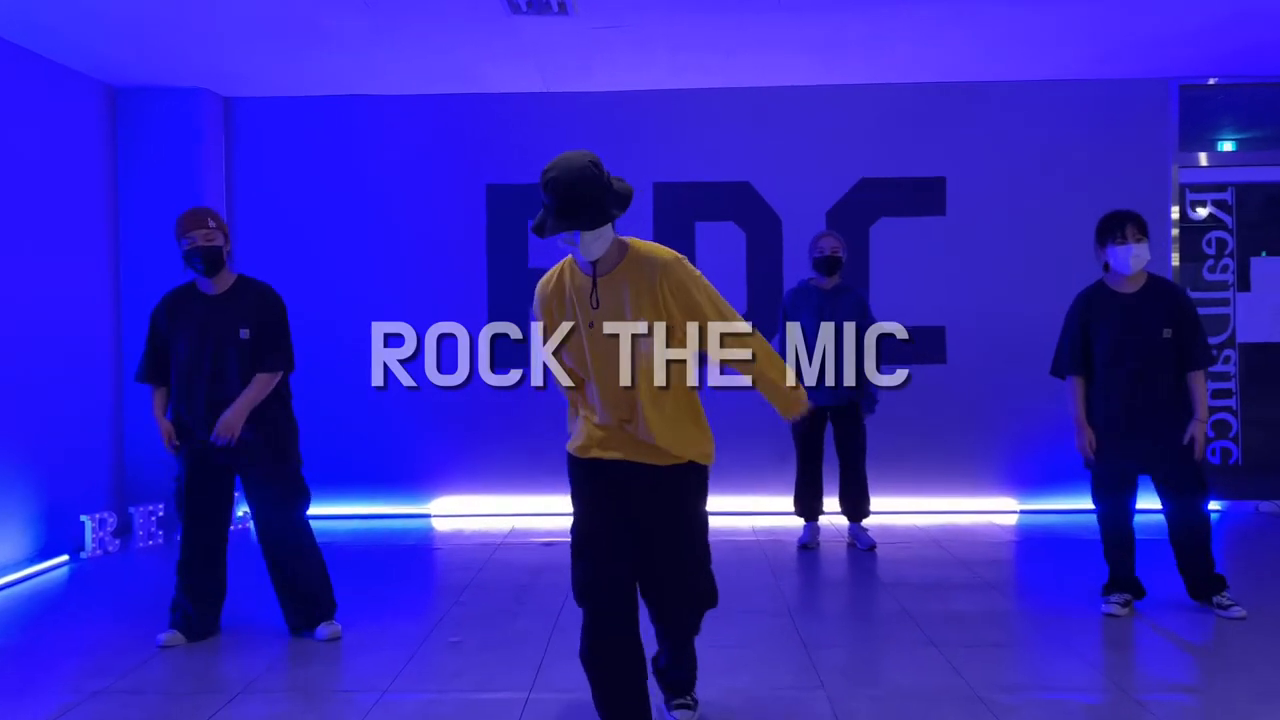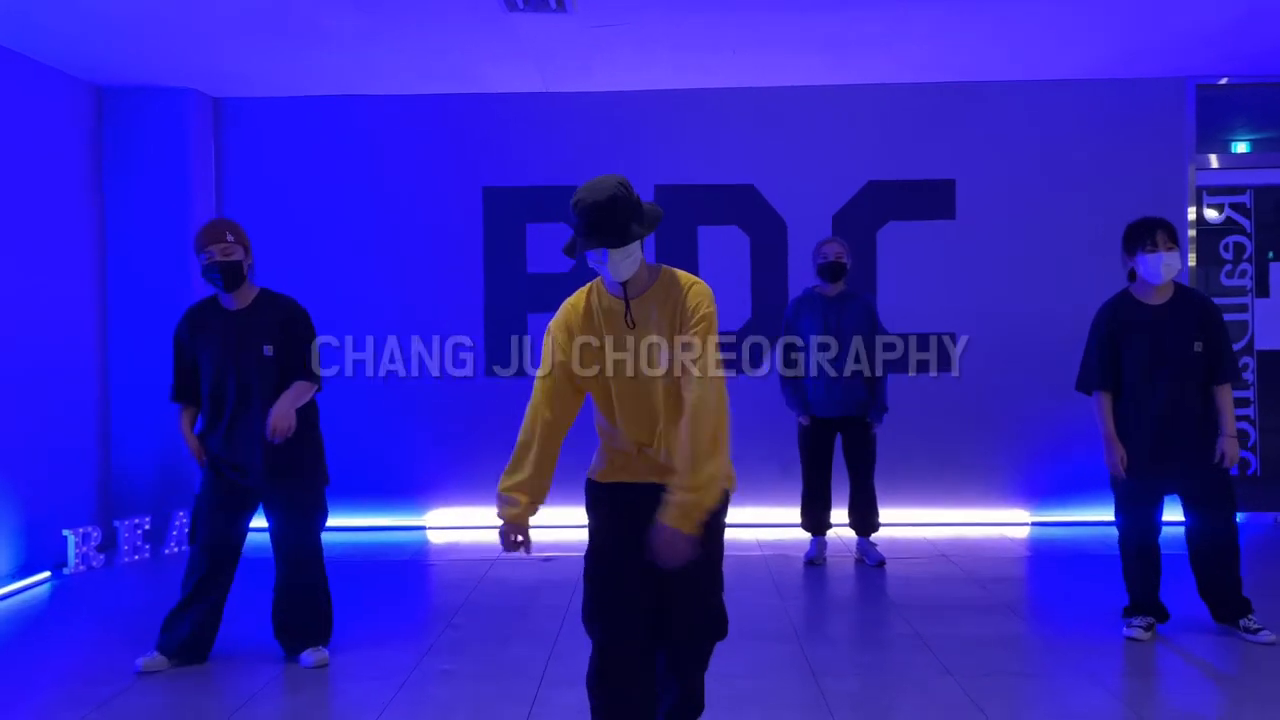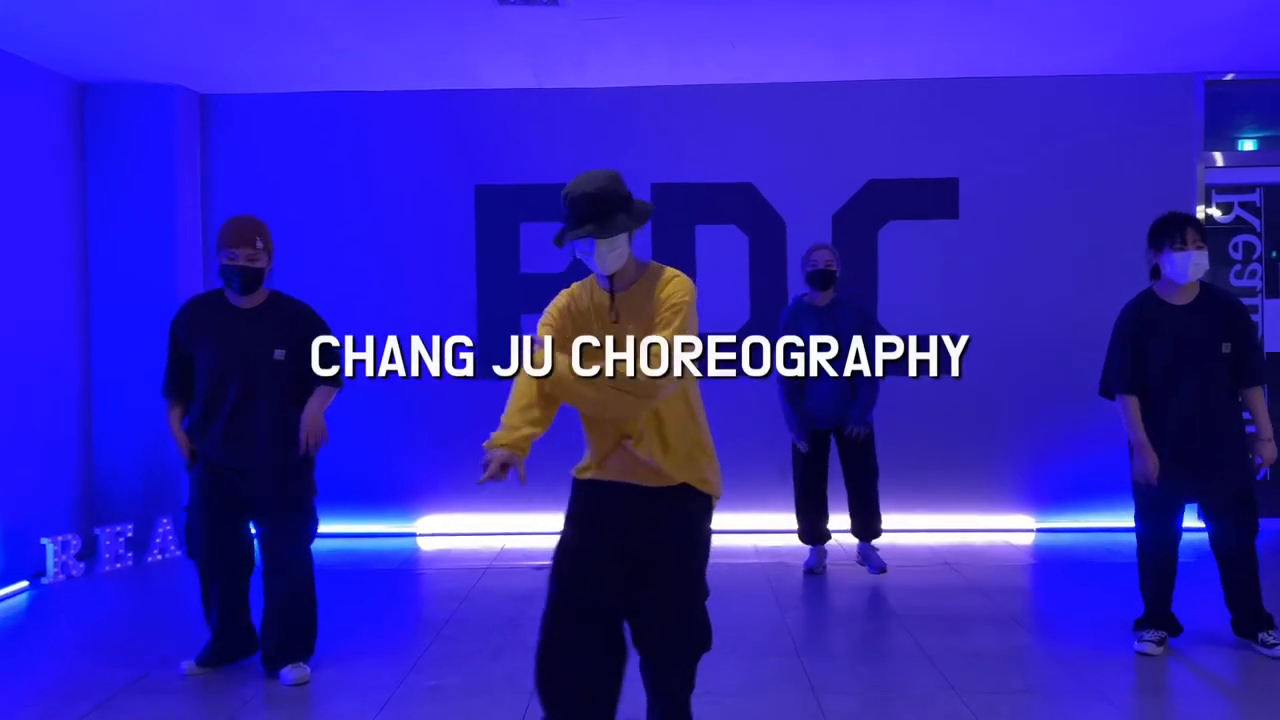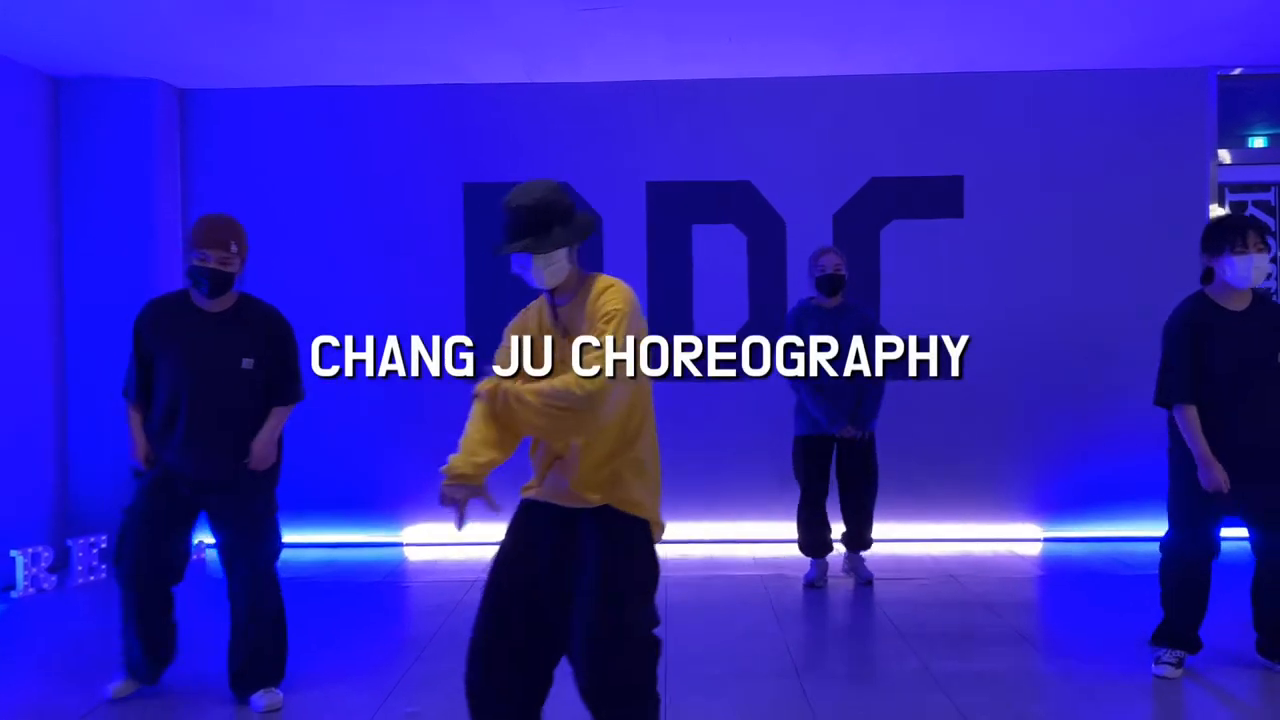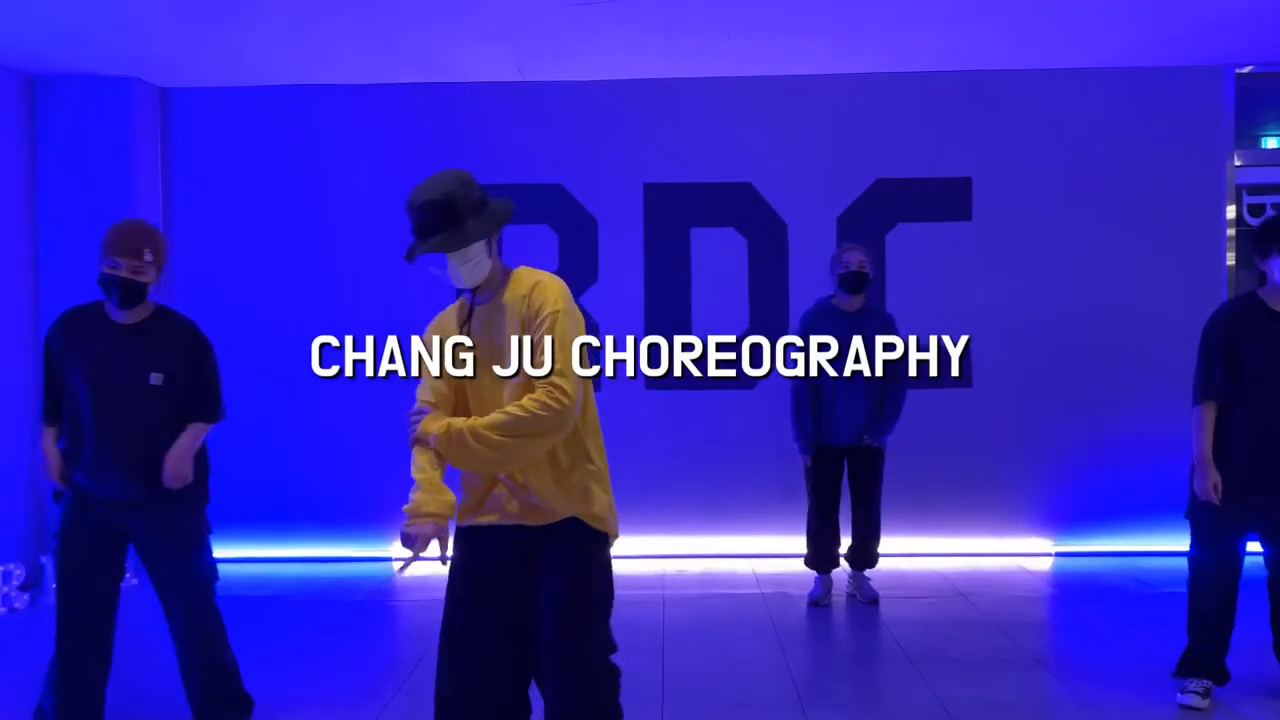
dt=0.3s
person 1, frame 1
left shoulder: (665, 270)
right shoulder: (551, 290)
left elbow: (737, 342)
left wrist: (790, 396)
left hip: (673, 461)
right hip: (596, 463)
left knee: (678, 598)
right knee: (605, 613)
person 1, frame 2
left shoulder: (689, 297)
right shoulder: (575, 314)
left elbow: (705, 400)
right elbow: (546, 410)
left wrist: (689, 501)
right wrist: (518, 498)
left hip: (691, 494)
right hip: (619, 487)
left knee: (689, 635)
right knee: (616, 638)
person 1, frame 3
left shoulder: (672, 289)
right shoulder: (568, 305)
left elbow: (647, 380)
right elbow: (534, 376)
left wrist: (560, 369)
right wrist: (511, 439)
left hip: (675, 485)
right hip: (602, 483)
left knee: (668, 642)
right knee: (569, 640)
person 1, frame 4
left shoulder: (613, 300)
right shoulder: (525, 324)
left elbow: (590, 397)
right elbow: (493, 401)
left wrist: (506, 393)
right wrist: (468, 467)
left hip: (615, 504)
right hip: (547, 504)
left knee: (611, 670)
right knee: (497, 660)
person 1, frame 5
left shoulder: (543, 295)
right shoulder: (439, 331)
left elbow: (562, 403)
right elbow: (429, 428)
left wrist: (452, 432)
right wrist: (427, 507)
left hip: (563, 520)
right hip: (485, 527)
person 2, frame 1
left shoulder: (262, 299)
right shoulder: (171, 308)
left elbow: (275, 368)
right elbow: (159, 372)
left wrist: (241, 408)
right wrist: (161, 415)
left hip: (264, 435)
right hip: (199, 436)
left knee: (284, 523)
right knee: (199, 530)
left ankle: (314, 614)
right ankle: (193, 621)
person 2, frame 2
left shoulder: (286, 313)
right shoulder: (194, 322)
left elbow: (310, 377)
right elbow: (188, 389)
left wrist: (288, 404)
right wrist: (188, 431)
left hip: (287, 453)
right hip: (225, 453)
left knee: (298, 544)
right knee: (210, 547)
left ankle: (306, 638)
right ankle: (181, 644)
person 2, frame 3
left shoulder: (298, 318)
right shoulder: (194, 316)
left elbow: (329, 377)
right elbow: (178, 386)
left wrist: (316, 410)
right wrist: (179, 431)
left hip: (281, 461)
right hip: (214, 459)
left knee: (288, 555)
right knee: (213, 553)
left ankle: (288, 653)
right ankle: (228, 643)
person 2, frame 4
left shoulder: (267, 324)
right shoulder: (157, 317)
left elbow: (287, 392)
right elbow: (139, 389)
left wrist: (269, 433)
right wrist: (139, 436)
left hip: (242, 472)
right hip: (170, 466)
left knee: (252, 574)
right knee: (137, 559)
left ankle: (259, 678)
right ankle: (143, 665)
person 2, frame 5
left shoulder: (184, 337)
right shoulder: (68, 330)
left elbow: (207, 411)
right elbow: (51, 404)
left wrist: (186, 446)
right wrist: (52, 450)
left hip: (165, 497)
right hip: (88, 494)
left knee: (190, 603)
right knee: (79, 607)
person 3, frame 1
left shoulder: (1171, 297)
right shoulder: (1088, 303)
left elbow: (1194, 364)
right elbow: (1074, 370)
left wrist: (1199, 417)
right wrist: (1080, 423)
left hip: (1169, 424)
right hip: (1110, 427)
left knee: (1189, 506)
right knee: (1113, 509)
left ankle: (1208, 586)
right ankle: (1122, 586)
person 3, frame 2
left shoulder: (1200, 308)
right shoulder: (1113, 314)
left elbow: (1221, 378)
right elbow: (1101, 385)
left wrist: (1228, 432)
right wrist: (1111, 440)
left hip: (1198, 439)
right hip: (1137, 443)
left knee: (1216, 524)
right knee: (1137, 528)
left ankle: (1232, 609)
right ankle: (1144, 609)
person 3, frame 3
left shoulder: (1227, 309)
right shoulder: (1137, 315)
right elbow: (1123, 389)
right wrist: (1140, 447)
left hip: (1224, 447)
right hip: (1161, 453)
left knee: (1237, 535)
right knee: (1156, 537)
right ankle: (1156, 622)
person 3, frame 4
right shoulder: (1189, 319)
right elbow: (1179, 399)
right wrist: (1204, 458)
right hip: (1205, 463)
right knee: (1189, 549)
right ankle: (1174, 640)
person 3, frame 5
right shoulder: (1233, 319)
right elbow: (1208, 396)
right wrist: (1204, 464)
right hip: (1231, 473)
right knee: (1214, 569)
right ankle: (1202, 667)
person 4, frame 1
left shoulder: (855, 300)
right shoulder: (795, 299)
right elbow: (787, 352)
left wrist: (868, 399)
left hip: (847, 398)
right hip: (808, 398)
left knee: (853, 463)
right knee: (808, 464)
left ankle: (856, 525)
right ankle: (810, 525)
person 4, frame 2
left shoulder: (862, 307)
right shoulder: (800, 307)
left elbow: (875, 361)
right elbow: (789, 360)
left wrist: (878, 409)
right wrist: (797, 405)
left hip: (857, 409)
right hip: (815, 410)
left knee: (862, 475)
right knee: (815, 477)
left ankle: (864, 540)
right ankle: (818, 539)
person 4, frame 3
left shoulder: (856, 313)
right shoulder: (793, 316)
right elbow: (788, 377)
left wrist: (859, 413)
right wrist: (797, 426)
left hip: (853, 418)
right hip: (809, 421)
left knee: (863, 482)
right knee: (809, 486)
left ankle: (867, 545)
right ankle: (817, 548)
person 4, frame 4
left shoulder: (861, 319)
right shoulder: (798, 318)
left elbow: (875, 373)
right elbow: (800, 377)
left wrist: (864, 418)
right wrist: (832, 418)
left hip: (857, 425)
right hip: (813, 425)
left knee: (862, 492)
right knee: (812, 497)
left ankle: (854, 555)
right ankle: (817, 560)
person 4, frame 5
left shoulder: (882, 323)
right shoulder: (814, 319)
left elbow: (896, 382)
right elbow: (802, 383)
left wrist: (881, 428)
right wrist: (804, 438)
left hip: (867, 437)
right hip: (824, 437)
left knee: (867, 507)
right knee: (822, 509)
left ankle: (859, 574)
right ankle: (822, 576)
